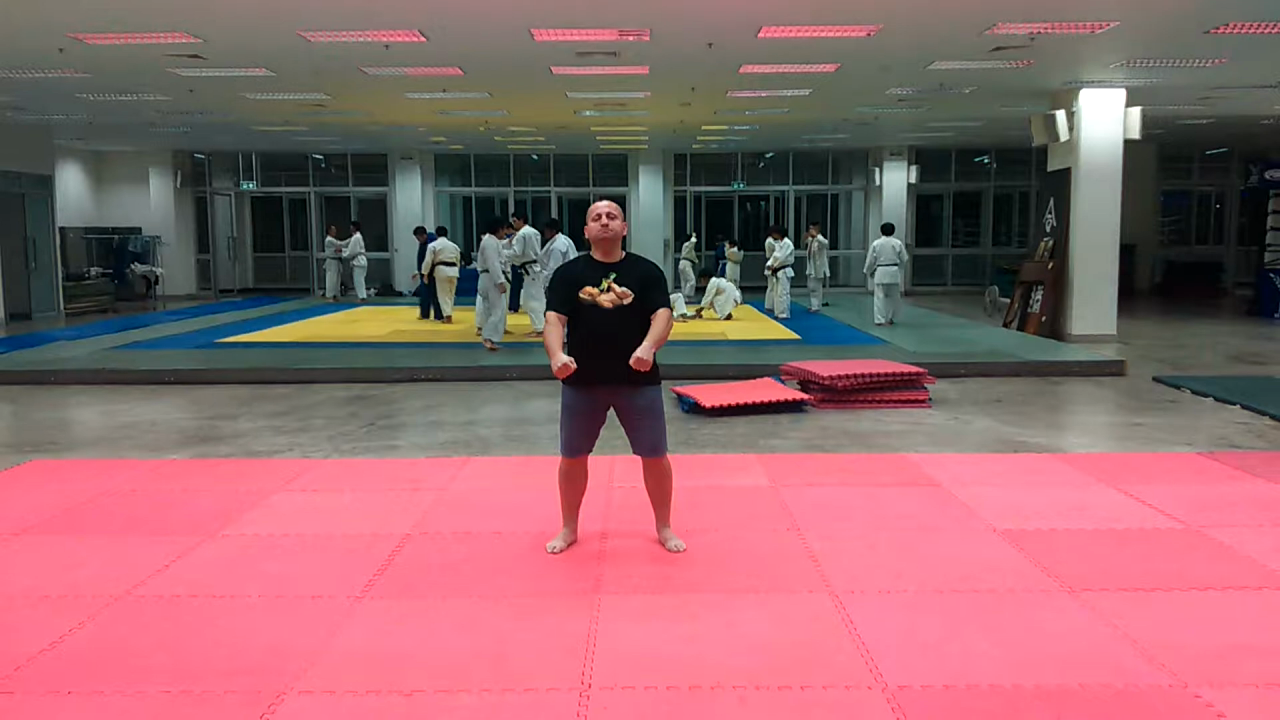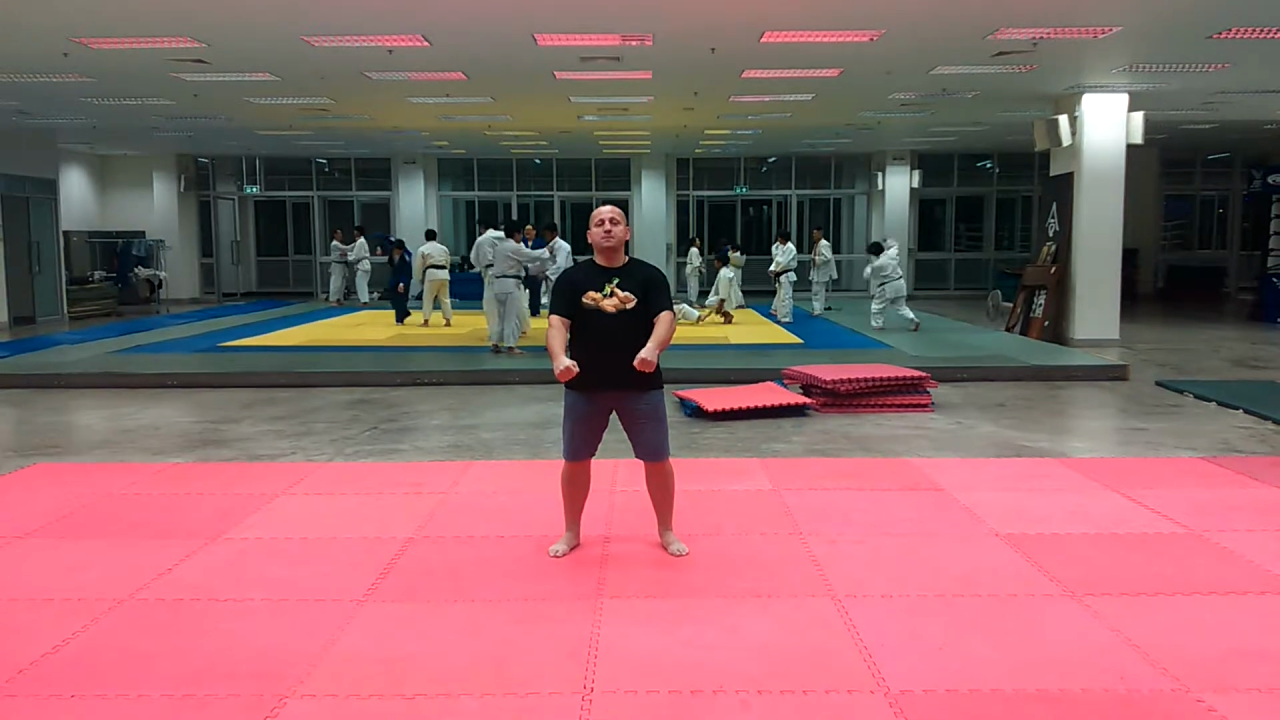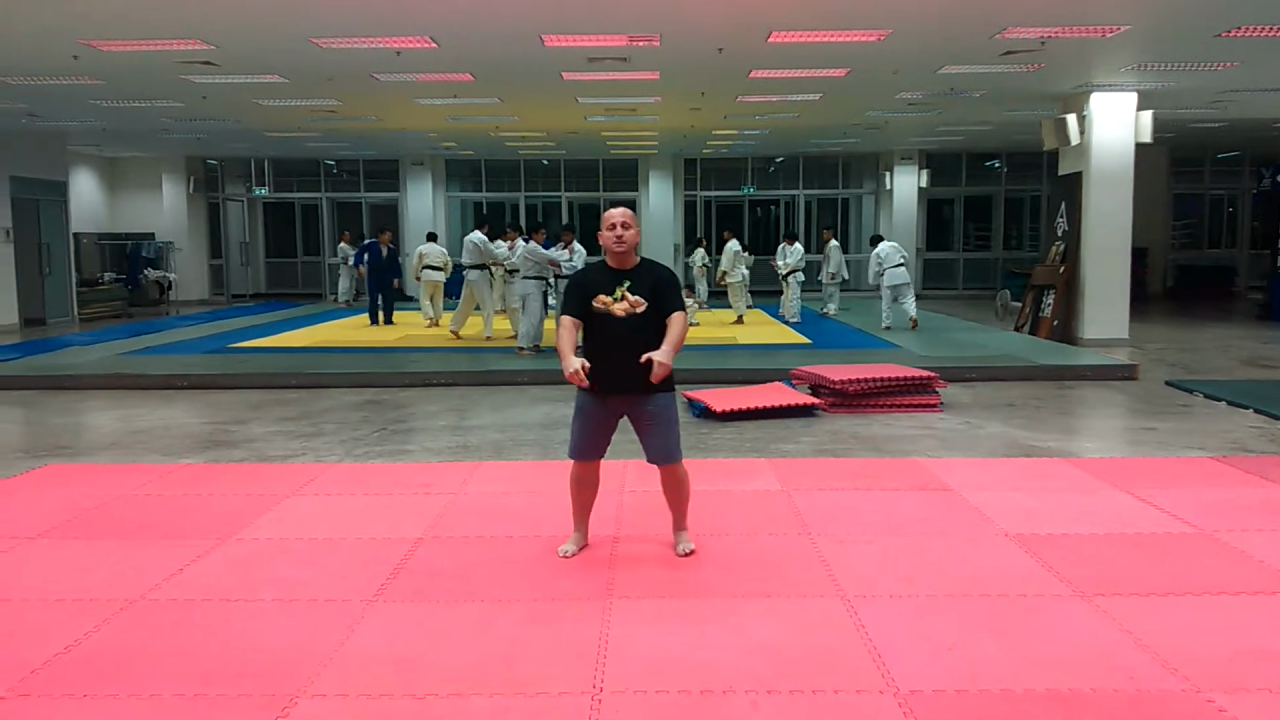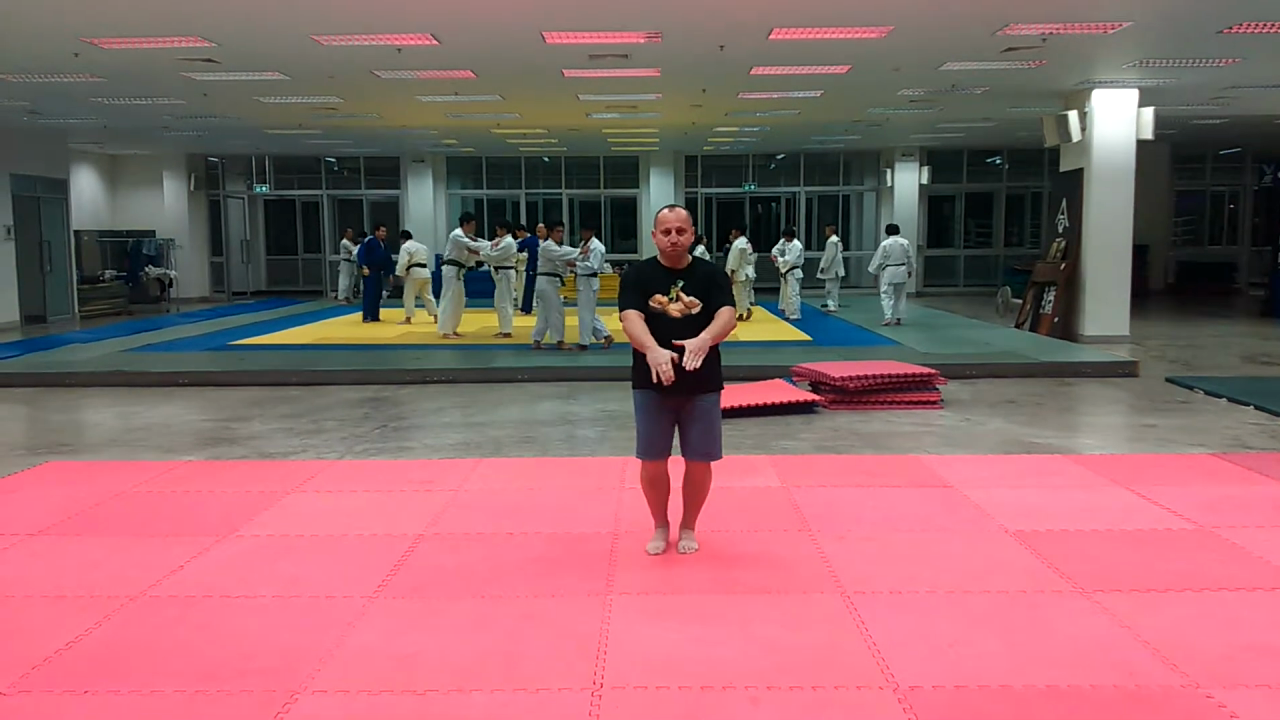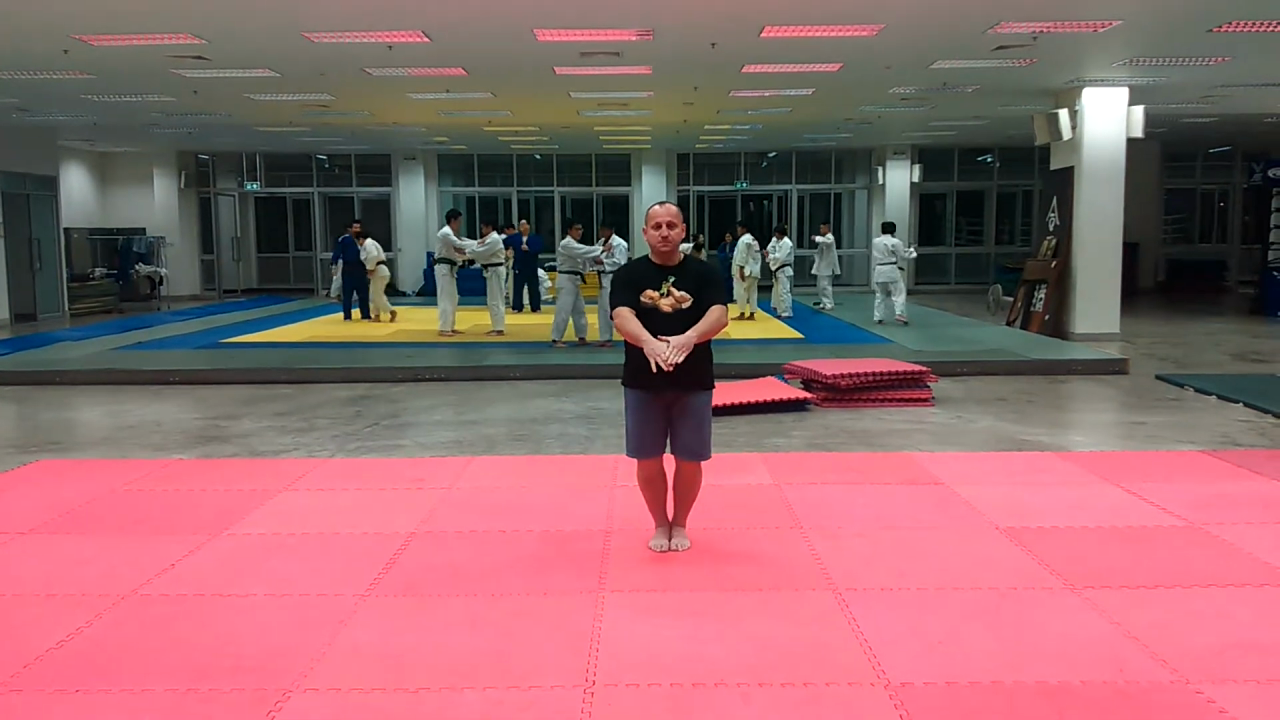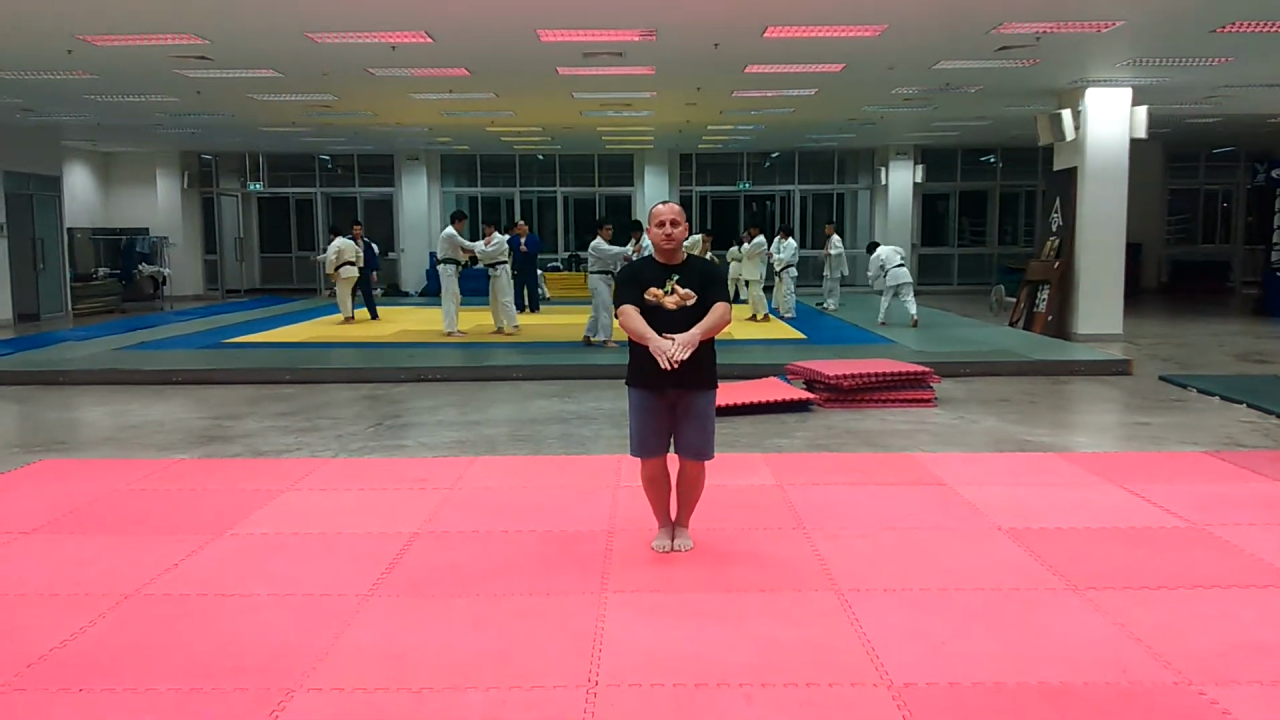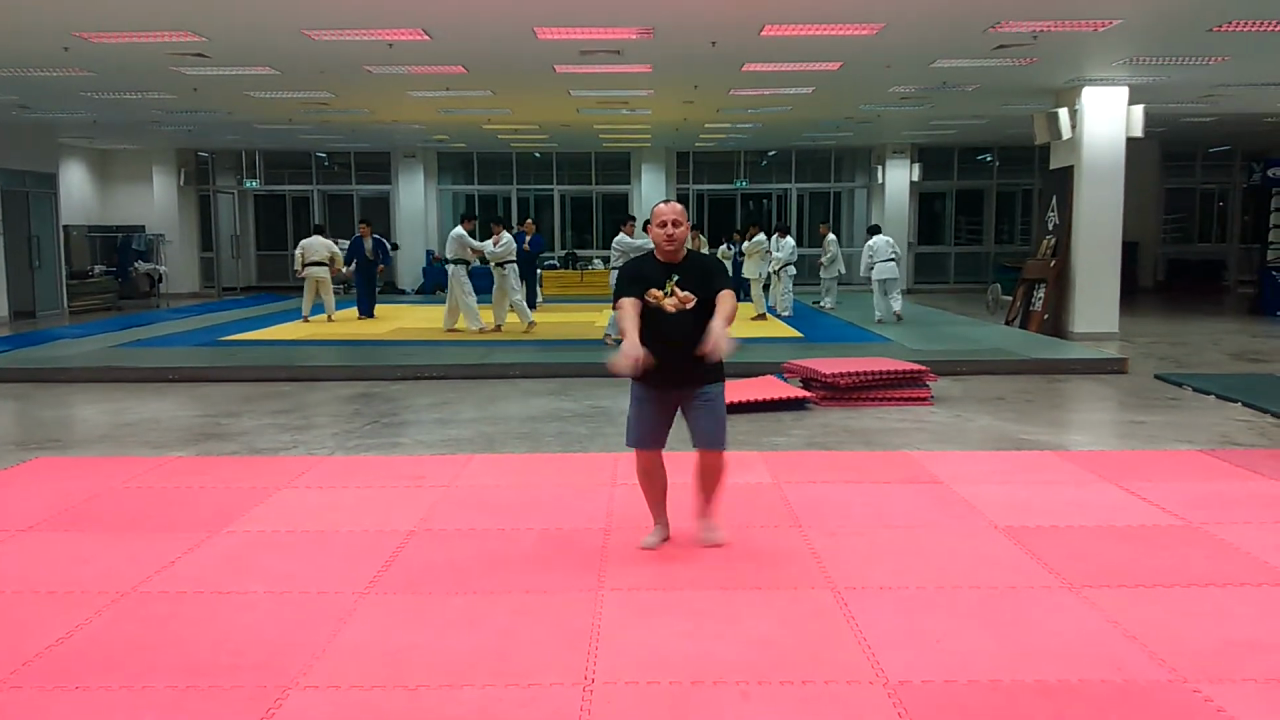
dt=0.7s
person 1, frame 1
left shoulder: (646, 271)
right shoulder: (569, 272)
left elbow: (662, 314)
right elbow: (554, 318)
left wrist: (648, 347)
right wrist: (556, 354)
left hip: (638, 380)
right hip: (582, 381)
left knee: (655, 456)
right knee: (573, 456)
left ankle: (664, 527)
right ankle: (569, 528)
person 1, frame 2
left shoulder: (649, 275)
right shoulder: (572, 278)
left elbow: (665, 317)
right elbow: (558, 322)
left wrist: (653, 348)
right wrist: (559, 358)
left hip: (641, 385)
right hip: (584, 386)
left knee: (657, 459)
right knee: (575, 460)
left ankle: (666, 531)
right ankle: (571, 532)
person 1, frame 3
left shoulder: (660, 276)
right shoulder: (584, 279)
left elbow: (678, 318)
right elbow: (569, 323)
left wrist: (667, 350)
right wrist: (569, 358)
left hip: (652, 387)
right hip: (597, 387)
left knee: (669, 462)
right knee: (584, 461)
left ankle: (681, 529)
right ankle: (580, 532)
person 1, frame 4
left shoulder: (711, 274)
right shoulder: (637, 275)
left elbow: (728, 316)
right elbow: (631, 319)
left wrist: (704, 340)
right wrist: (652, 350)
left hip: (702, 383)
right hip: (652, 383)
left knee: (699, 460)
right knee: (652, 460)
left ankle: (688, 526)
right ankle: (660, 525)
person 1, frame 5
left shoulder: (704, 272)
right shoulder: (629, 274)
left elbow: (719, 315)
right elbow: (622, 317)
left wrist: (688, 338)
right wrist: (649, 343)
left hip: (693, 381)
right hip: (643, 381)
left knee: (690, 459)
right knee: (648, 459)
left ankle: (680, 524)
right ankle: (660, 524)
person 1, frame 6
left shoulder: (707, 271)
right shoulder: (633, 273)
left elbow: (723, 312)
right elbow: (627, 315)
left wrist: (694, 335)
right wrist: (654, 341)
left hip: (697, 380)
right hip: (647, 381)
left knee: (693, 459)
right knee: (651, 458)
left ankle: (683, 524)
right ankle: (663, 524)
person 1, frame 7
left shoulder: (707, 266)
right shoulder: (635, 270)
left elbow: (727, 299)
right elbow: (627, 308)
left wrist: (719, 329)
right wrist: (631, 342)
left hip: (702, 376)
right hip: (652, 377)
left knee: (711, 451)
right knee: (646, 452)
left ankle: (706, 516)
right ankle: (659, 523)
